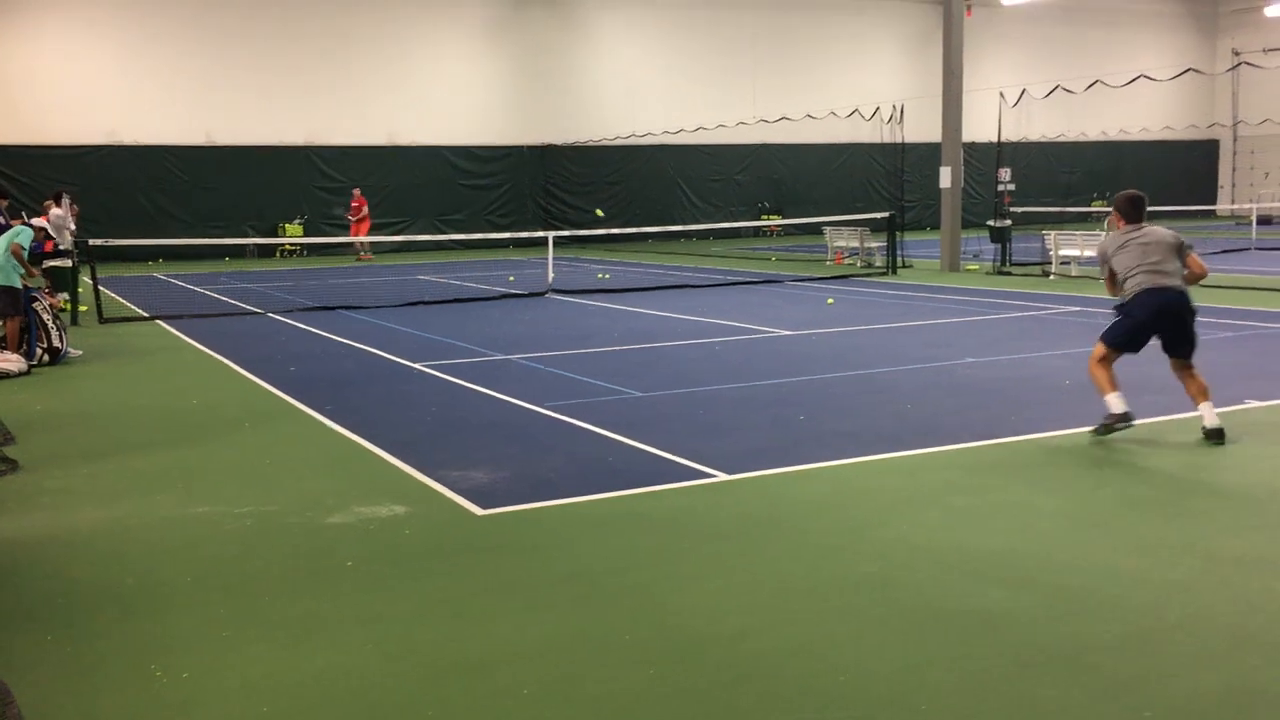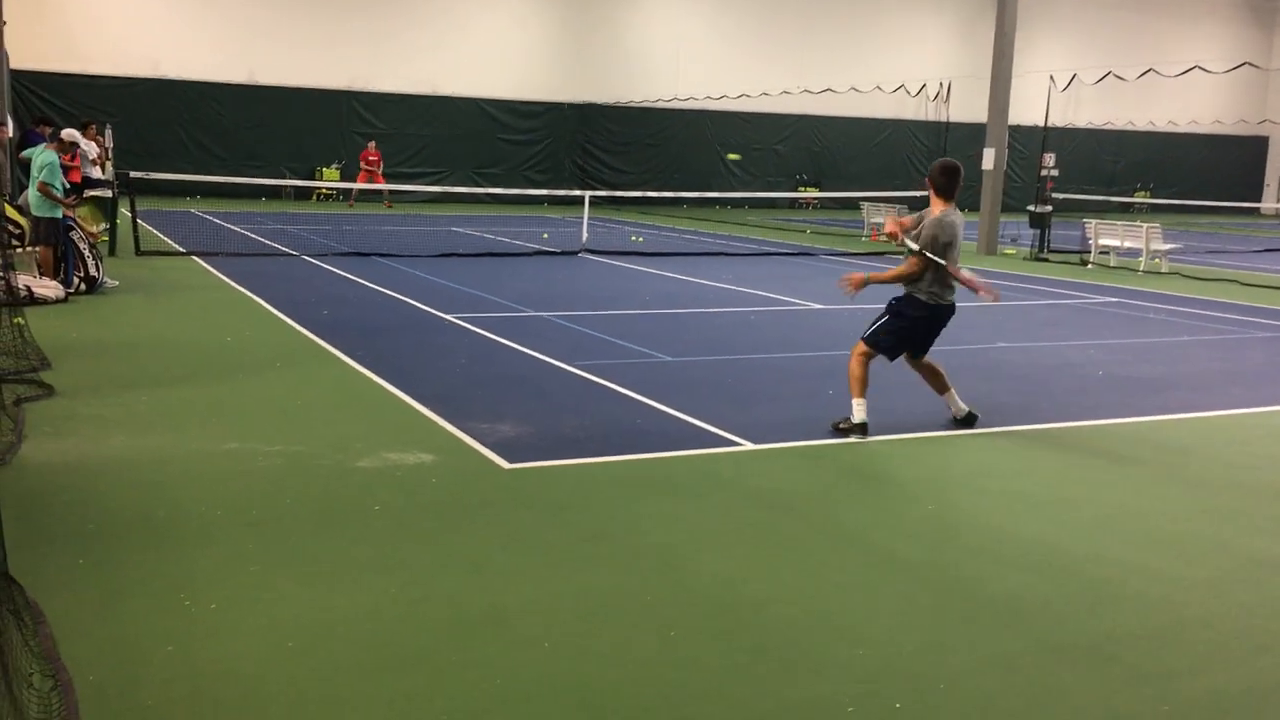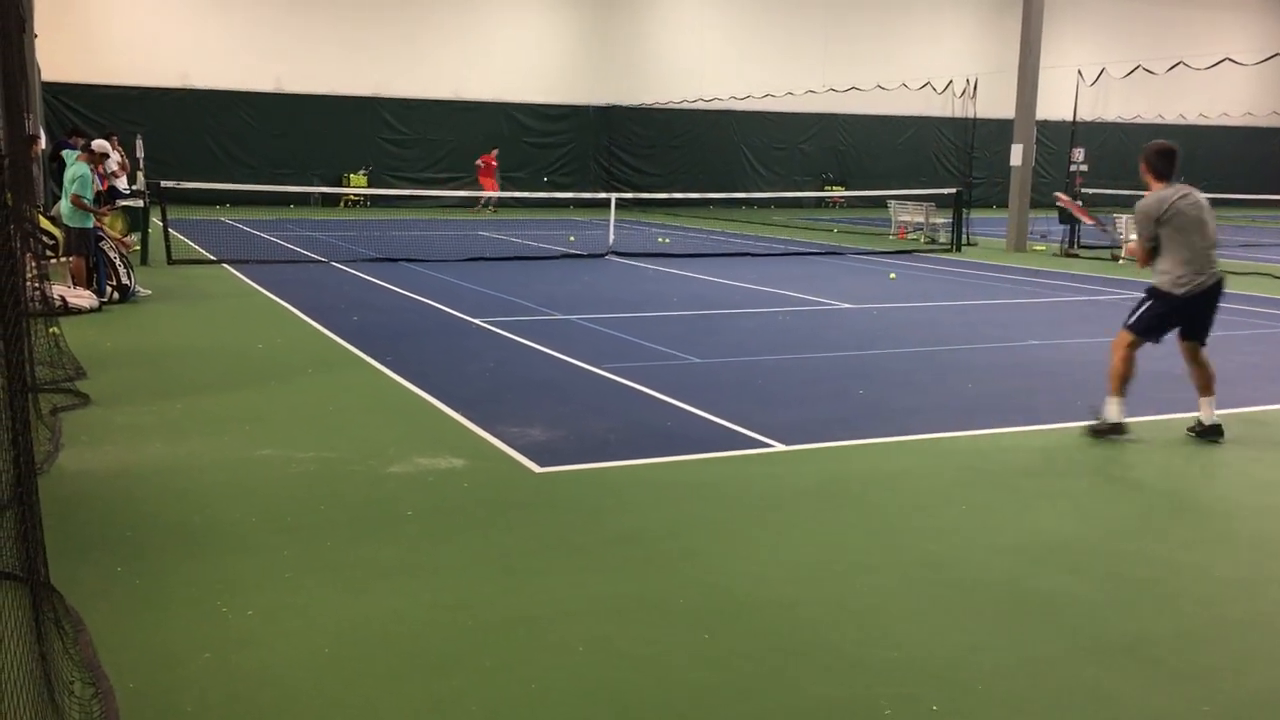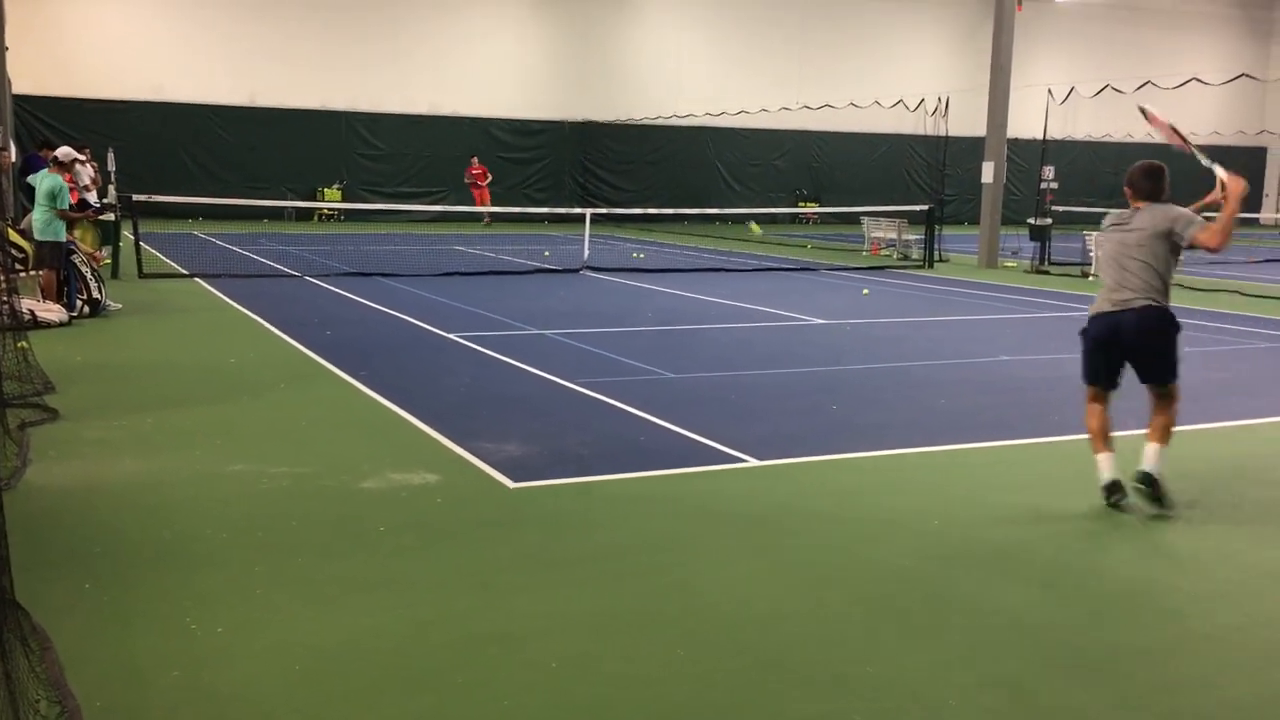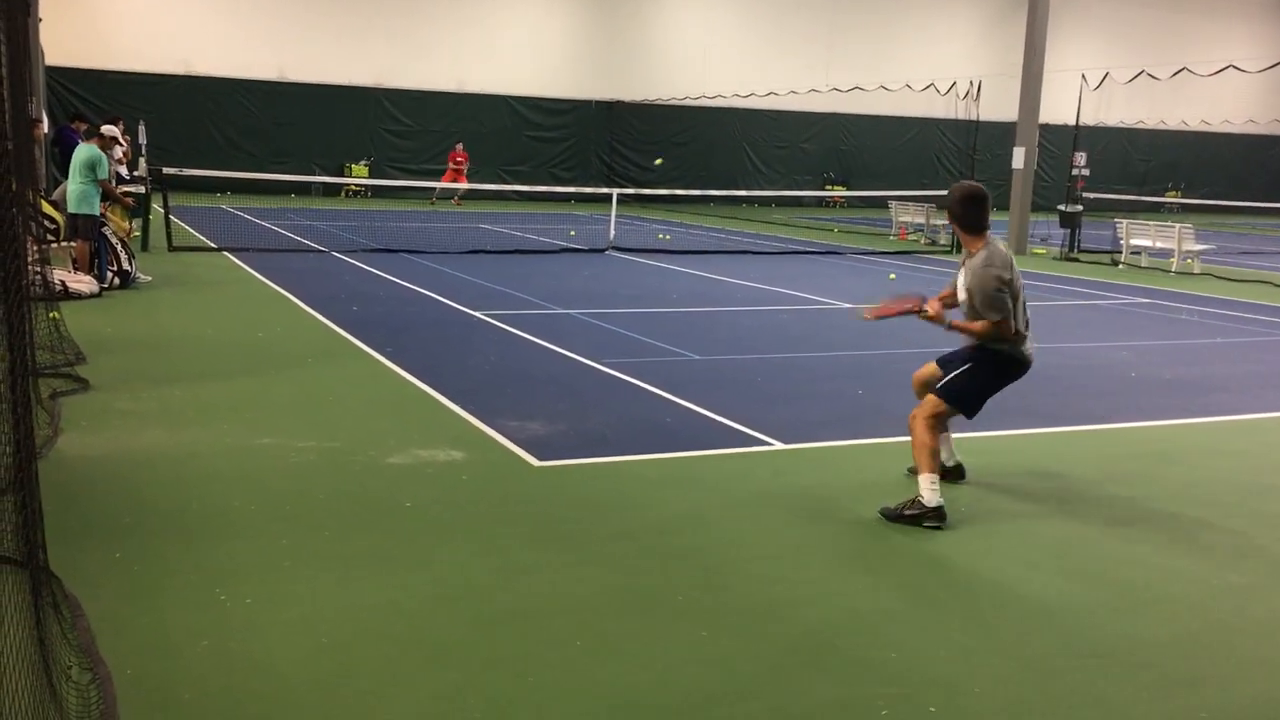
dt=1s
person 1, frame 1
left shoulder: (1108, 244)
right shoulder: (1169, 235)
left elbow: (1113, 289)
right elbow: (1200, 272)
left hip: (1143, 304)
right hip: (1179, 302)
left knee: (1099, 360)
right knee: (1185, 369)
left ankle: (1118, 411)
right ankle: (1213, 425)
person 1, frame 2
left shoulder: (937, 225)
right shoulder: (950, 215)
left elbow: (912, 271)
right elbow: (904, 224)
left wrist: (867, 278)
right wrist: (894, 224)
left hip: (917, 305)
right hip: (939, 306)
left knee: (860, 354)
right knee: (916, 359)
left ankle: (858, 420)
right ankle: (961, 412)
person 1, frame 3
left shoulder: (1148, 205)
right shoulder: (1196, 197)
left elbow: (1145, 259)
right elbow: (1199, 244)
left wrist: (1134, 249)
left hip: (1173, 291)
right hip: (1210, 286)
left knee: (1124, 345)
right knee: (1193, 352)
left ankle: (1113, 418)
right ankle: (1209, 421)
person 1, frame 4
left shoulder: (1111, 223)
right shoulder: (1172, 216)
right elbow: (1214, 241)
left wrist: (1207, 201)
right wrist: (1233, 199)
left hip: (1102, 320)
right hip: (1149, 318)
left knee: (1096, 401)
right knee: (1164, 399)
left ankle: (1109, 480)
right ankle: (1149, 471)
person 1, frame 5
left shoulder: (987, 267)
right shoulder: (980, 251)
left elbow: (999, 328)
right elbow: (961, 296)
left wrist: (948, 324)
right wrist: (937, 303)
left hip: (1000, 355)
right hip: (991, 350)
left knee: (922, 417)
right knee: (922, 381)
left ankle: (929, 503)
right ankle: (947, 463)
